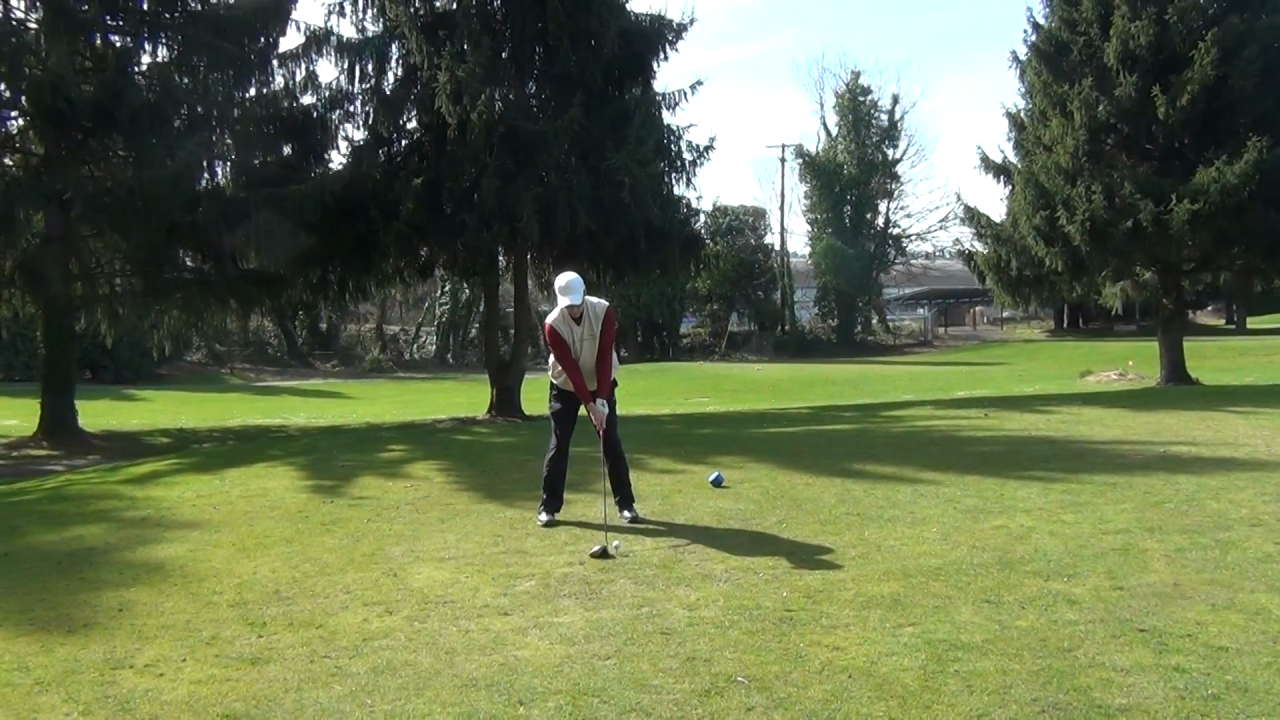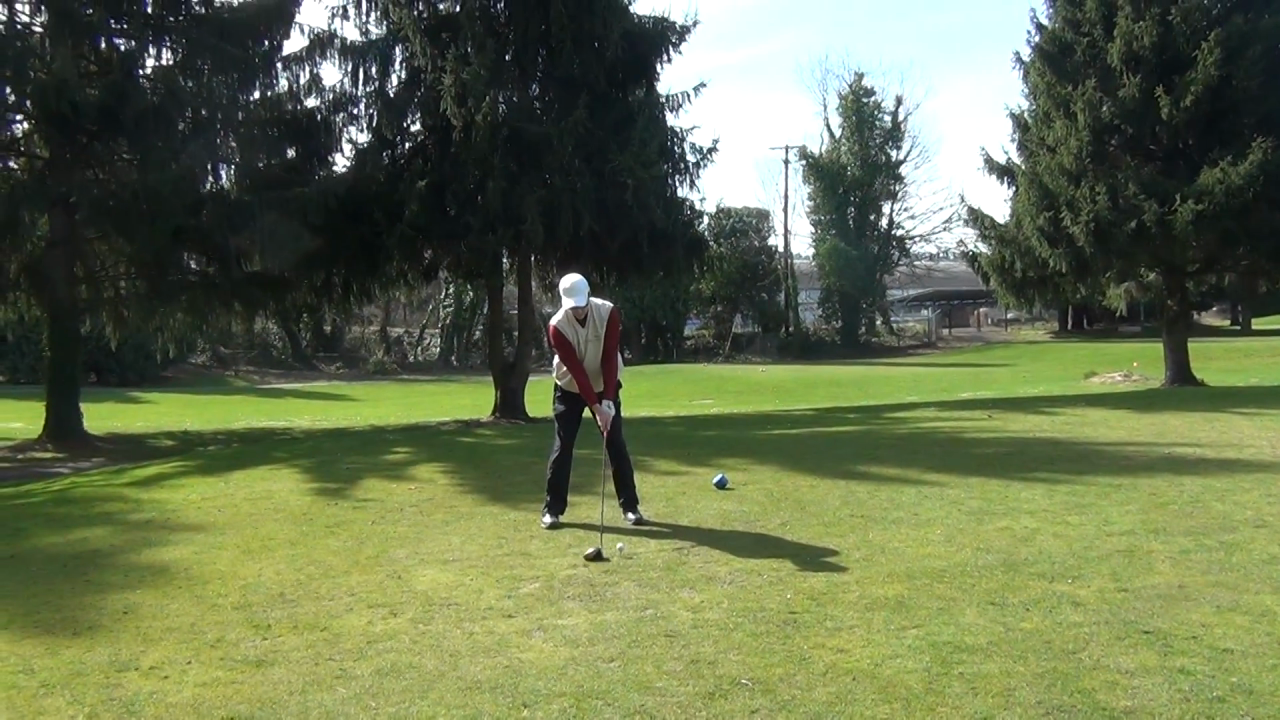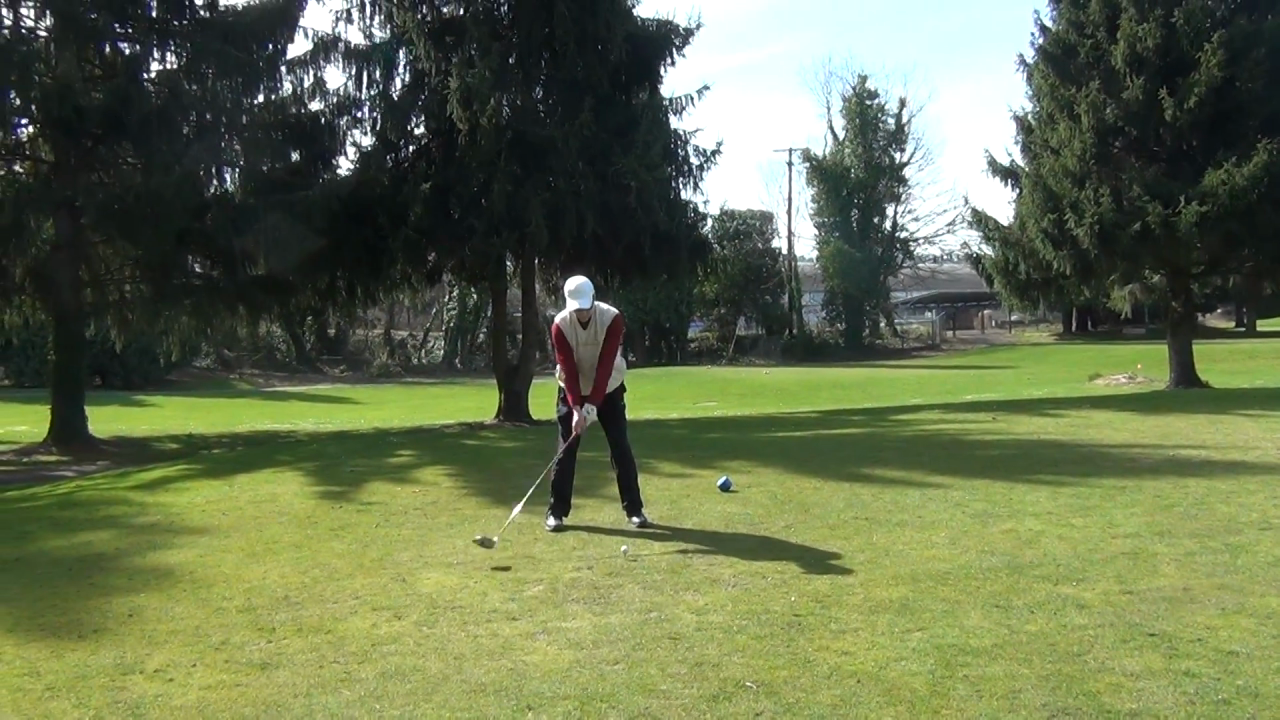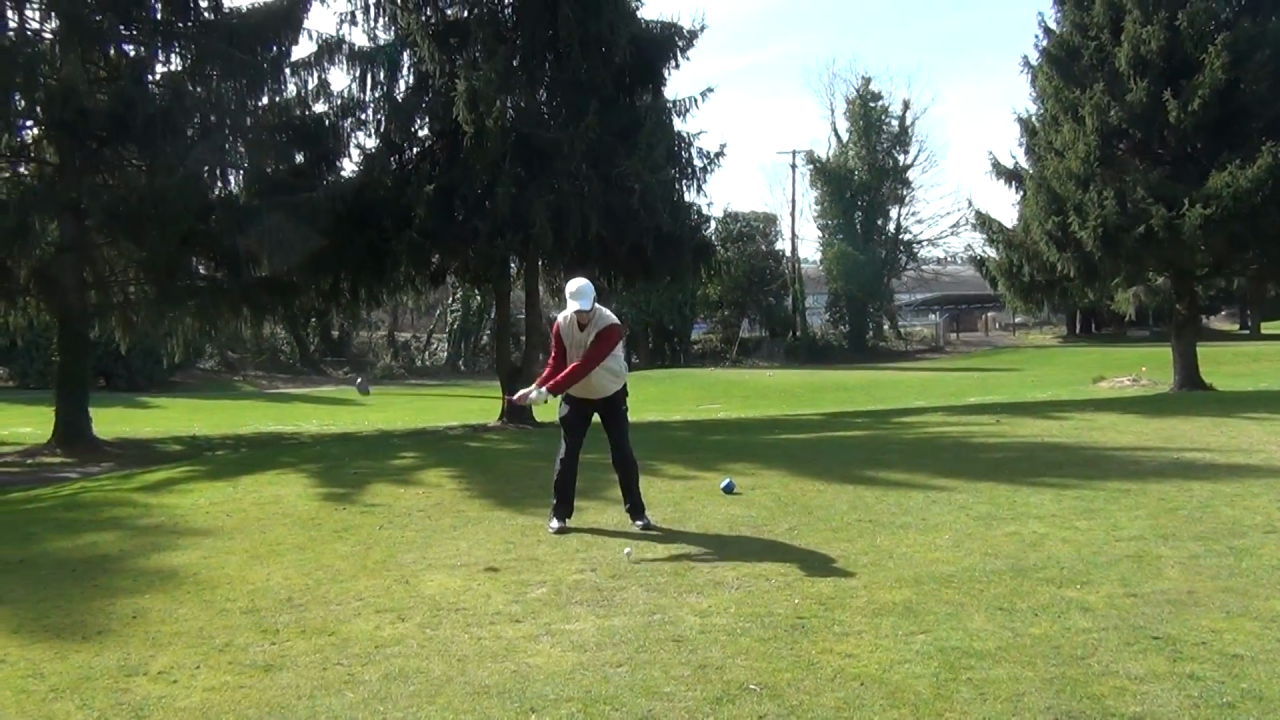
dt=0.2s
person 1, frame 1
left shoulder: (603, 311)
right shoulder: (553, 324)
left elbow: (604, 358)
right elbow: (570, 368)
left wrist: (601, 399)
right wrist: (589, 405)
left hip: (601, 385)
right hip: (565, 388)
left knee: (612, 443)
right knee: (559, 445)
left ankle: (625, 503)
right ankle: (549, 506)
person 1, frame 2
left shoulder: (608, 313)
right shoulder: (557, 326)
left elbow: (610, 359)
right elbow: (575, 369)
left wrist: (607, 400)
right wrist: (595, 407)
left hip: (605, 387)
right hip: (569, 390)
left knee: (616, 446)
right knee: (563, 447)
left ankle: (630, 505)
right ankle: (552, 508)
person 1, frame 3
left shoulder: (612, 319)
right shoulder: (560, 325)
left elbow: (605, 365)
right elbow: (568, 369)
left wrist: (592, 405)
right wrist: (577, 409)
left hip: (608, 391)
right hip: (572, 392)
left knee: (621, 449)
right knee: (566, 450)
left ankle: (634, 508)
right ankle: (556, 511)
person 1, frame 4
left shoulder: (610, 327)
right shoulder: (562, 323)
left elbow: (583, 366)
right elbow: (555, 362)
left wrist: (545, 391)
right wrist: (536, 387)
left hip: (611, 394)
right hip: (575, 395)
left knee: (623, 453)
right knee: (568, 454)
left ankle: (636, 511)
right ankle: (560, 512)
